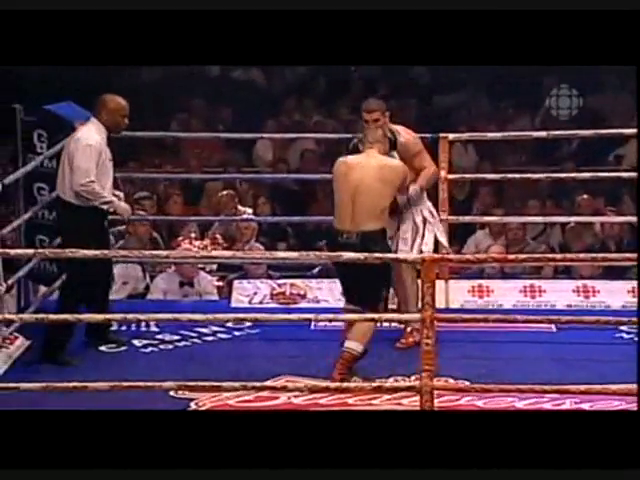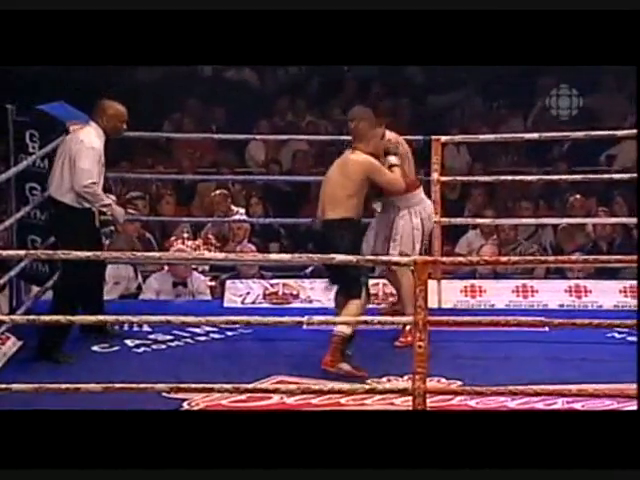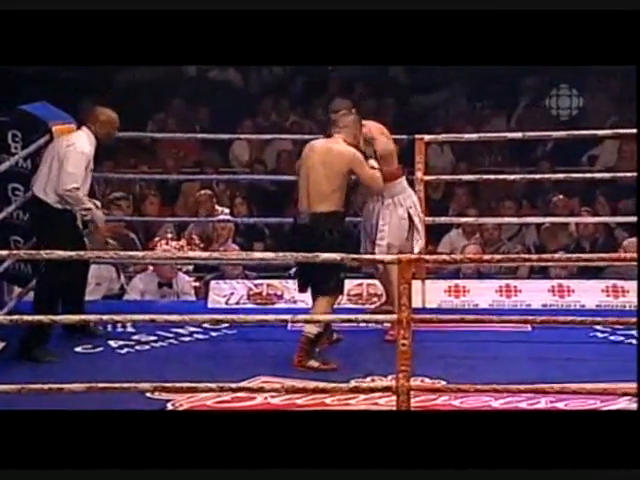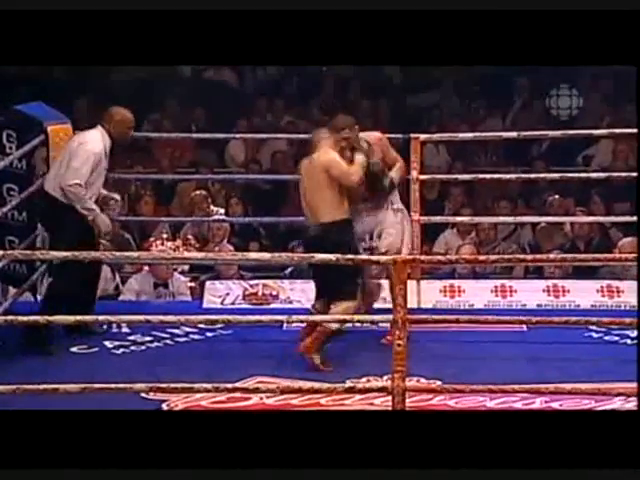
dt=0.4s
person 1, frame 1
left shoulder: (341, 164)
right shoulder: (396, 167)
right elbow: (405, 189)
left hip: (340, 239)
right hip: (372, 242)
left knee: (353, 295)
right knee: (372, 310)
left ankle: (347, 354)
right ankle: (342, 369)
person 1, frame 2
left shoulder: (346, 157)
right shoulder: (367, 163)
right elbow: (399, 186)
right wrist: (393, 159)
left hip: (324, 230)
right hip: (342, 231)
left knee: (345, 284)
right knee: (357, 296)
left ankle: (340, 334)
right ankle: (334, 356)
person 1, frame 3
left shoulder: (311, 146)
right shoulder: (350, 154)
left elbow: (300, 170)
right elbow: (377, 186)
right wrist: (372, 161)
left hip: (304, 223)
right hip: (327, 225)
left knee: (319, 285)
right knee: (328, 293)
left ankle: (323, 333)
right ankle: (304, 354)
person 1, frame 4
left shoulder: (307, 163)
right shoulder: (328, 157)
right elbow: (352, 179)
right wrist: (361, 157)
left hip: (315, 233)
right hip: (336, 234)
left knee: (327, 287)
right knee: (349, 299)
left ankle: (311, 332)
right ankle: (313, 344)
person 2, frame 1
left shoulder: (96, 137)
right shoulder: (88, 140)
right elbow: (83, 185)
left wrist: (112, 192)
right wrist: (114, 204)
left hip: (90, 215)
right hip: (78, 216)
left knee: (101, 275)
right knee: (79, 281)
left ankle: (98, 330)
right ankle: (54, 347)
person 2, frame 2
left shoulder: (83, 137)
right shoulder: (90, 143)
right elbow: (84, 186)
left wrist: (103, 198)
right wrist: (111, 207)
left hip: (76, 212)
right hip: (71, 215)
left knee: (94, 267)
right knee: (73, 278)
left ankle: (94, 322)
right ankle: (49, 345)
person 2, frame 3
left shoulder: (74, 140)
right shoulder: (80, 147)
right elbow: (68, 189)
left wrist: (87, 203)
right wrist: (92, 212)
left hip: (55, 211)
right hip: (51, 214)
left knee: (78, 264)
right knee: (56, 275)
left ankle: (75, 321)
right ankle: (33, 343)
person 2, frame 4
left shoulder: (93, 140)
right shoulder: (92, 146)
right elbow: (71, 185)
left wrist: (106, 195)
right wrist: (96, 215)
left hip: (69, 208)
right hip: (60, 209)
left knee: (91, 262)
right knee: (68, 270)
left ankle: (79, 319)
right ankle: (39, 332)
person 3, frame 1
left shoulder: (404, 139)
left elbow: (431, 169)
left wrist: (412, 191)
right wrist: (357, 152)
left hip: (410, 205)
left knee: (404, 262)
right knee: (392, 262)
left ankle: (414, 324)
right ankle: (404, 308)
person 3, frame 2
left shoulder: (390, 141)
left elbow: (404, 177)
left hip: (409, 206)
right hip: (391, 204)
right knee: (377, 252)
right ankle: (403, 302)
person 3, frame 3
left shoulder: (371, 131)
left hip: (395, 196)
right hip: (376, 198)
left knee: (389, 254)
right knee: (373, 253)
right ankle: (391, 301)
person 3, frame 4
left shoulder: (376, 140)
left elbow: (399, 164)
left wrist: (392, 181)
left hip: (385, 204)
right hip: (360, 210)
left knee: (390, 257)
right ankle: (369, 293)
